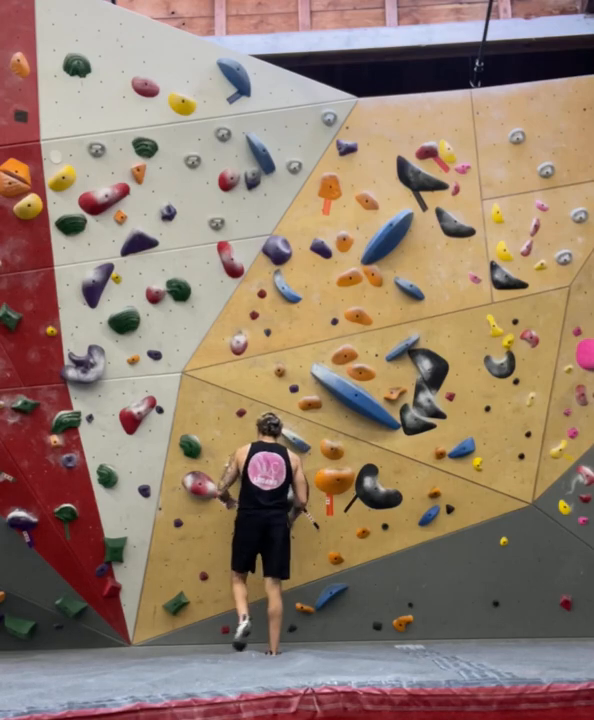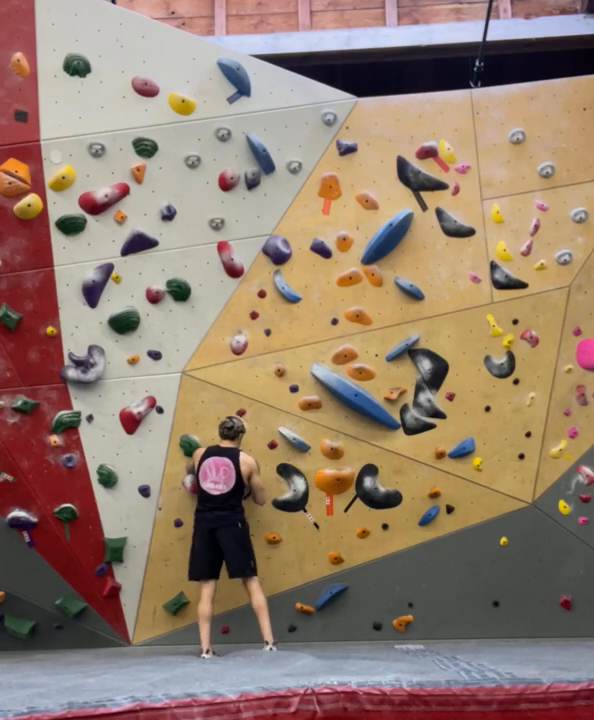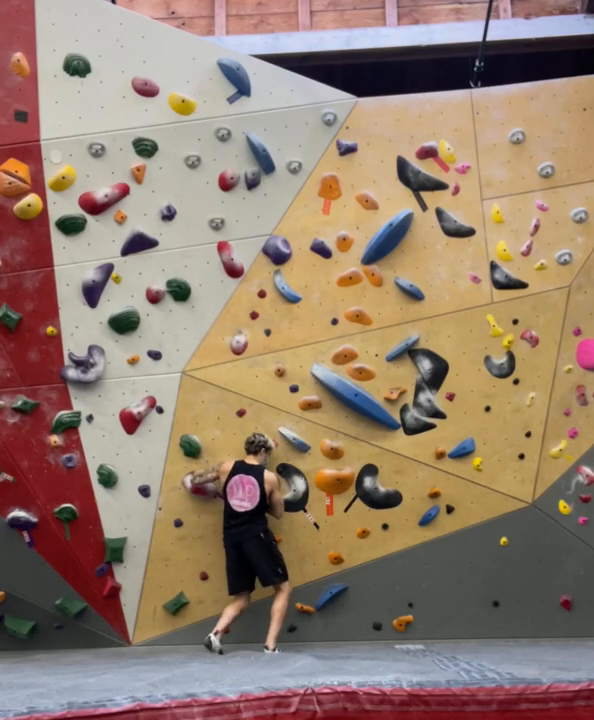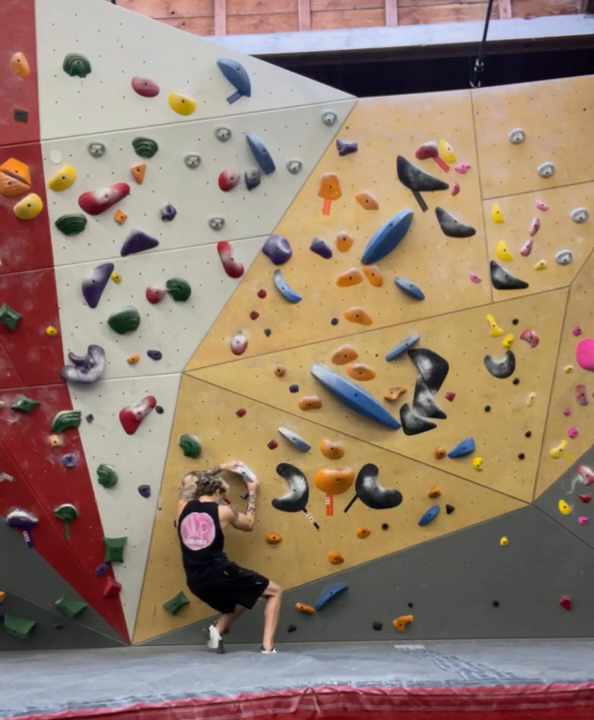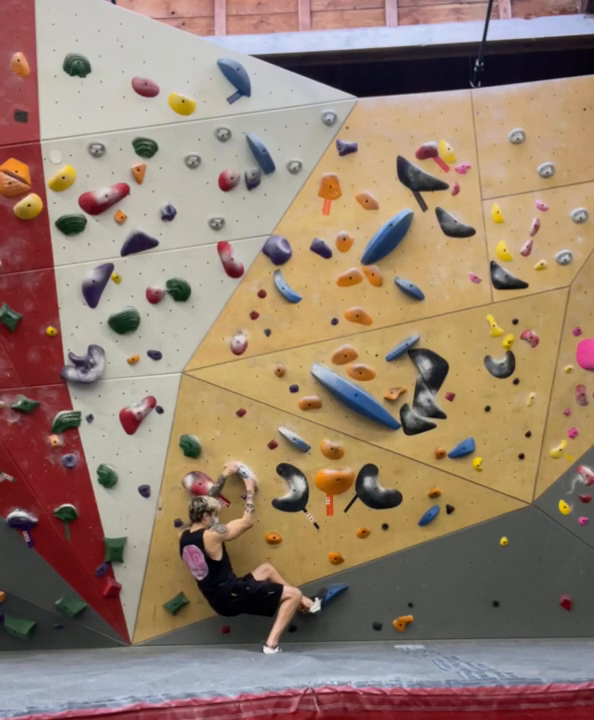
dt=1s
person 1, frame 1
left shoulder: (242, 452)
right shoulder: (292, 458)
left elbow: (221, 490)
right elbow: (302, 499)
left wrist: (231, 502)
right wrist: (289, 518)
left hip: (248, 522)
right hip: (277, 524)
left knee: (238, 577)
right knee: (273, 587)
left ankle: (243, 618)
right ankle: (273, 650)
person 1, frame 2
left shoulder: (200, 454)
right shoulder: (247, 461)
left elbow: (189, 471)
right elbow: (260, 499)
left hip: (204, 526)
right hip: (231, 526)
left knee: (207, 590)
right knee: (252, 583)
left ankle: (205, 649)
right ankle: (269, 642)
person 1, frame 3
left shoulder: (226, 468)
right shoulder: (269, 477)
left elbow: (195, 480)
right elbow: (278, 513)
left hip: (232, 539)
right hip: (257, 537)
left knee: (241, 599)
right knee: (283, 589)
left ankle: (215, 633)
right ankle: (270, 646)
person 1, frame 4
left shoulder: (183, 506)
right shoulder: (224, 511)
left elbow: (191, 479)
right elbow: (249, 524)
left wrist: (220, 468)
right wrist: (252, 494)
left hip: (195, 581)
right hip: (218, 574)
left knee: (238, 605)
right knee: (275, 592)
left ankle: (216, 630)
right ankle: (267, 647)
person 1, frame 5
left shoulder: (183, 536)
right shoulder: (211, 535)
left elbow: (205, 501)
right elbow: (247, 522)
left wrist: (224, 476)
right wrist: (250, 489)
left hip: (218, 598)
right hip: (230, 596)
left knee: (267, 569)
right knee: (294, 594)
left ankle: (305, 603)
right ankle: (271, 645)
